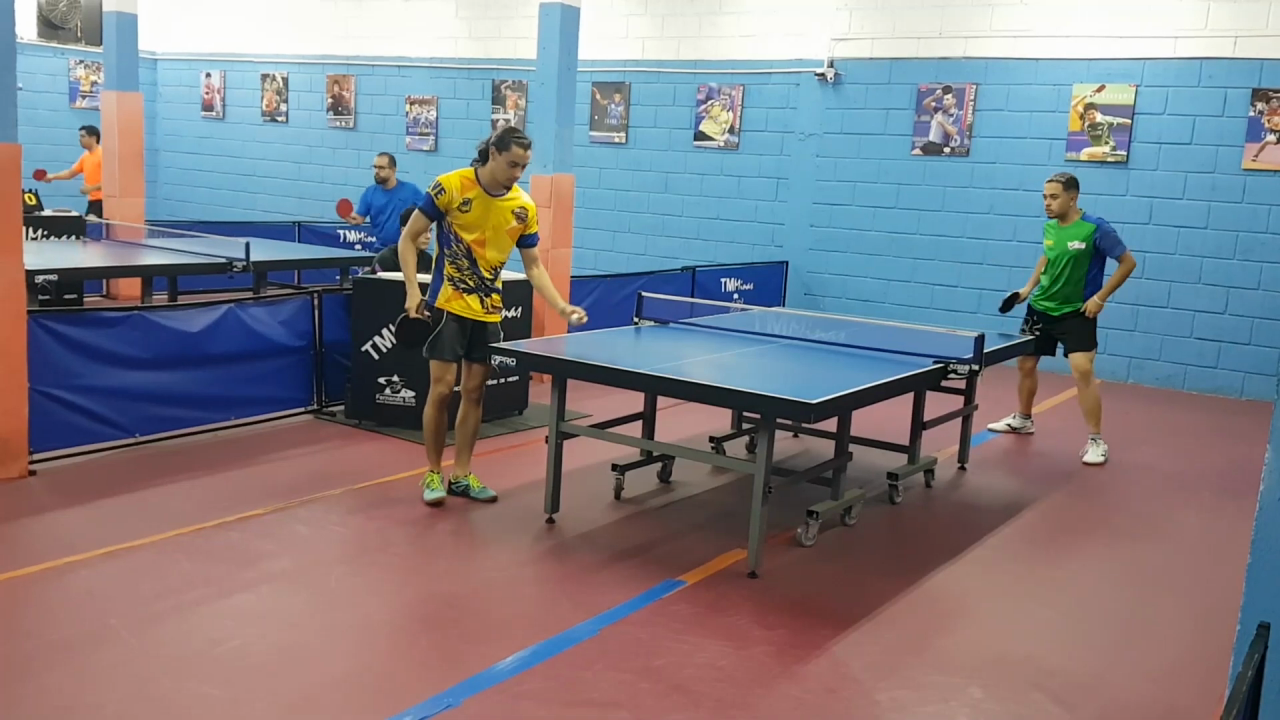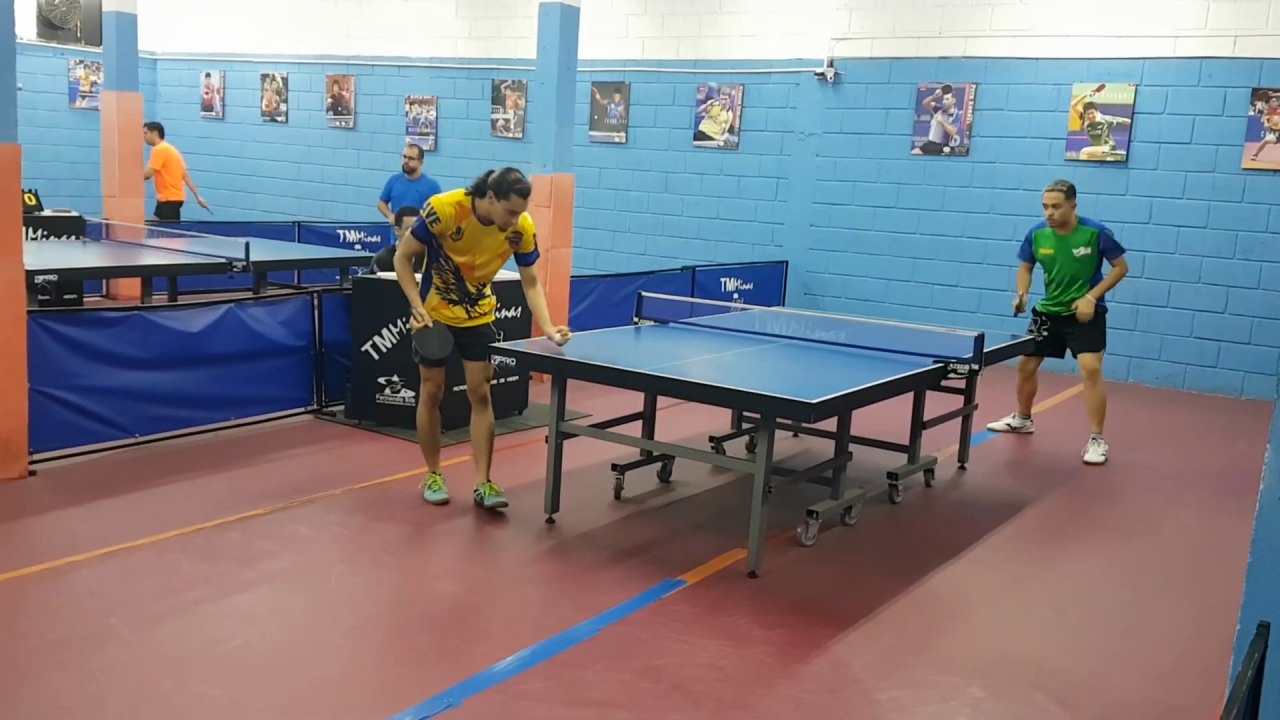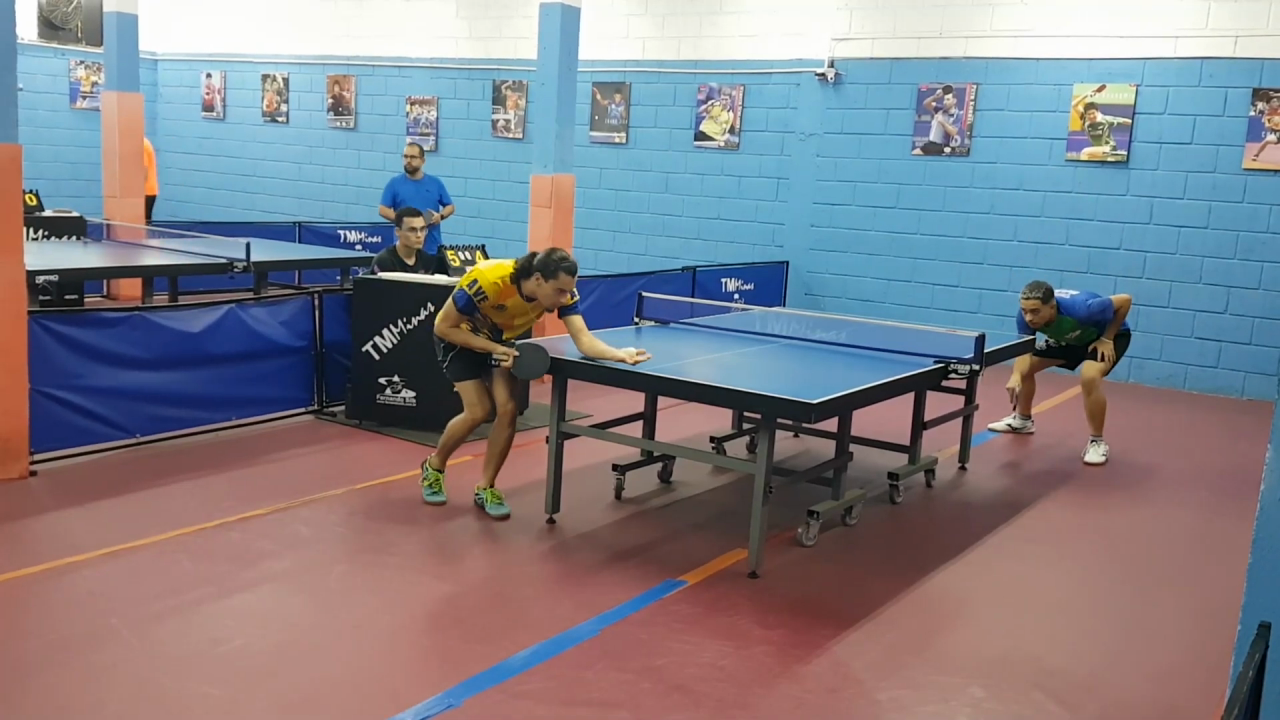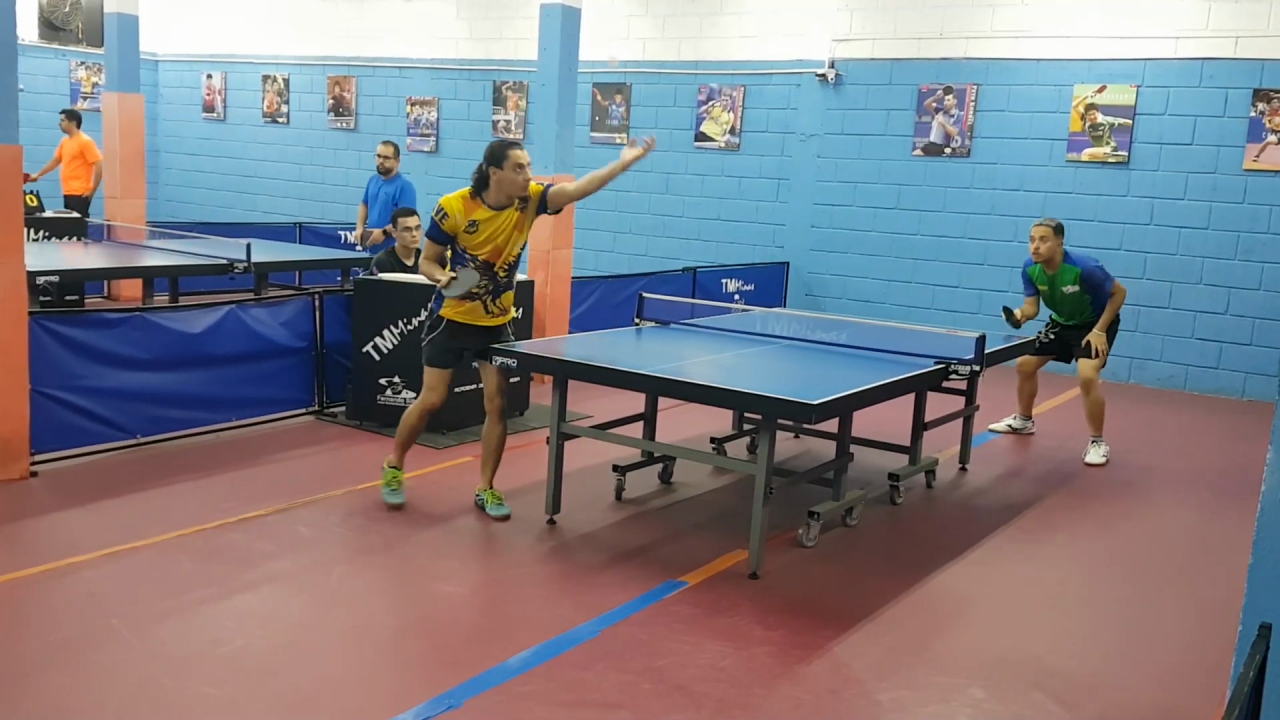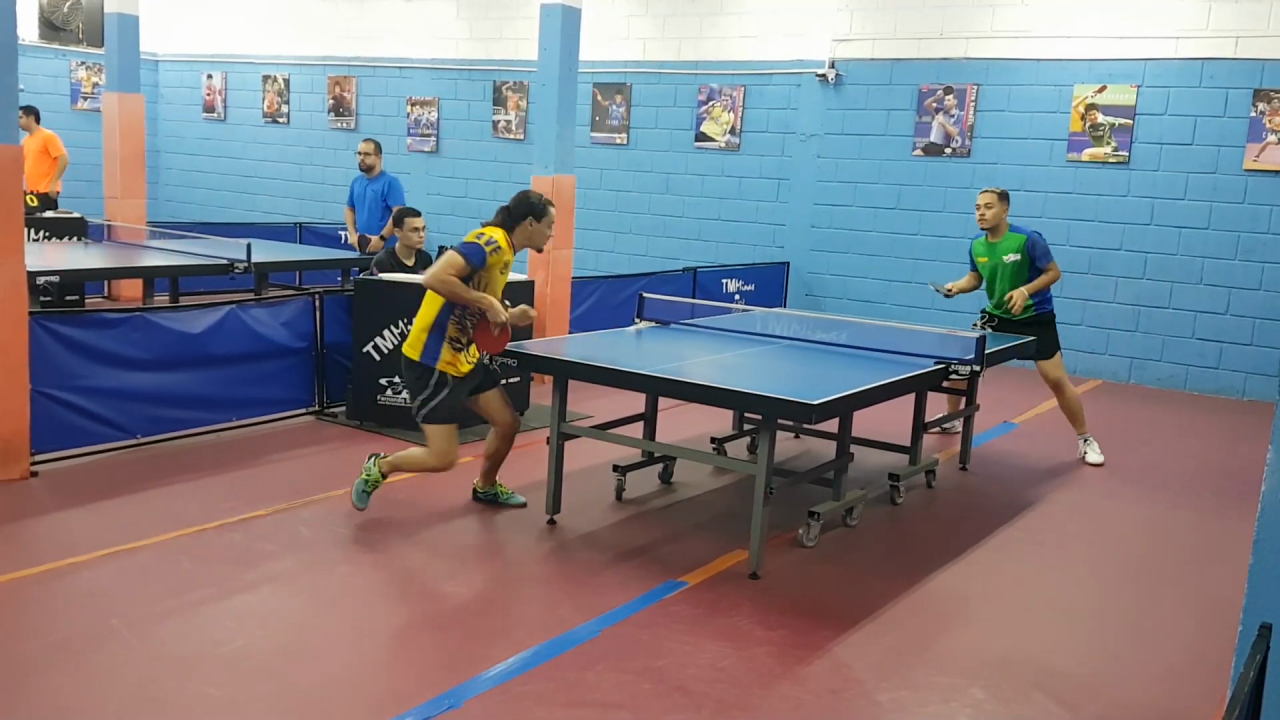
dt=1s
person 1, frame 1
left shoulder: (524, 207)
right shoulder: (449, 186)
left elbow: (533, 266)
right elbow: (408, 239)
left wrist: (561, 305)
right wrist: (412, 289)
left hip: (489, 311)
right hip: (445, 306)
left knee: (474, 392)
right knee: (441, 389)
left ankle: (462, 474)
right ankle: (433, 473)
person 1, frame 2
left shoulder: (522, 228)
right shoulder: (443, 208)
left elbow: (531, 284)
right elbow: (402, 258)
left wrist: (548, 326)
right wrist: (418, 307)
left hip: (480, 317)
right hip: (435, 315)
left knee: (481, 394)
right knee: (432, 394)
left ankle: (483, 483)
right ankle: (433, 475)
person 1, frame 3
left shoulder: (562, 291)
right shoulder: (487, 281)
left elbow: (584, 339)
right elbow: (444, 327)
left wrist: (619, 354)
right wrist: (493, 348)
left hip: (499, 342)
right hip: (458, 339)
left knee: (507, 409)
right knee: (478, 411)
left ankle: (485, 488)
right ankle: (433, 467)
person 1, frame 4
left shoulder: (533, 199)
right shoulder: (451, 208)
left elbow: (580, 188)
right elbow: (427, 261)
left wrist: (625, 163)
right wrist: (439, 275)
left hip: (500, 322)
right hip: (452, 318)
left knee: (497, 406)
right knee: (431, 399)
left ankle: (485, 490)
right ankle: (393, 465)
person 1, frame 5
left shoulder: (504, 249)
right shoulder: (488, 240)
right elbow: (437, 279)
left wrist: (508, 313)
right wrist: (487, 304)
left hip: (464, 357)
right hip: (432, 360)
left knee: (508, 425)
right knee: (441, 457)
left ankle: (486, 485)
right ankle: (379, 468)
person 2, frame 1
left shoulder: (1096, 229)
right shoulder: (1048, 228)
left elbow: (1128, 263)
left wrist: (1100, 297)
right wrist: (1029, 286)
left hip: (1078, 312)
right hip: (1041, 309)
left knee: (1082, 370)
right knee: (1025, 364)
left ankle: (1096, 440)
right ankle: (1023, 419)
person 2, frame 2
left shoulder: (1096, 232)
right shoulder: (1036, 234)
left elbow: (1121, 266)
right elbow: (1025, 267)
left wrist: (1092, 296)
right wrist: (1020, 294)
left hip: (1086, 313)
right hip: (1048, 312)
left knee: (1091, 369)
right knee: (1026, 366)
left ankle: (1097, 440)
right ankle: (1022, 419)
person 2, frame 3
left shoulder: (1079, 310)
right shoulder: (1026, 315)
left elbow: (1125, 300)
right elbow: (1025, 353)
left wrist: (1107, 339)
right wrist: (1016, 376)
left hip: (1109, 335)
right hip: (1069, 337)
left knee: (1089, 377)
right knee: (1025, 367)
left ankle: (1097, 442)
right ankle: (1023, 420)
person 2, frame 4
left shoulder: (1085, 268)
right shoulder: (1030, 268)
left elbow: (1119, 293)
right elbow: (1032, 306)
left wrist: (1098, 331)
right wrist: (1022, 314)
left hip: (1095, 324)
right hip: (1062, 323)
left knee: (1087, 377)
right knee: (1025, 364)
left ankle: (1098, 442)
right ankle: (1023, 421)
person 2, frame 5
left shoulder: (1029, 239)
right shoulder: (977, 245)
left elbow: (1054, 273)
right elbow: (974, 278)
left wrist: (1025, 291)
right wrist: (958, 287)
left hip: (1036, 318)
right hip: (996, 317)
left knee: (1055, 378)
left ankle: (1085, 439)
right ankle: (952, 419)
